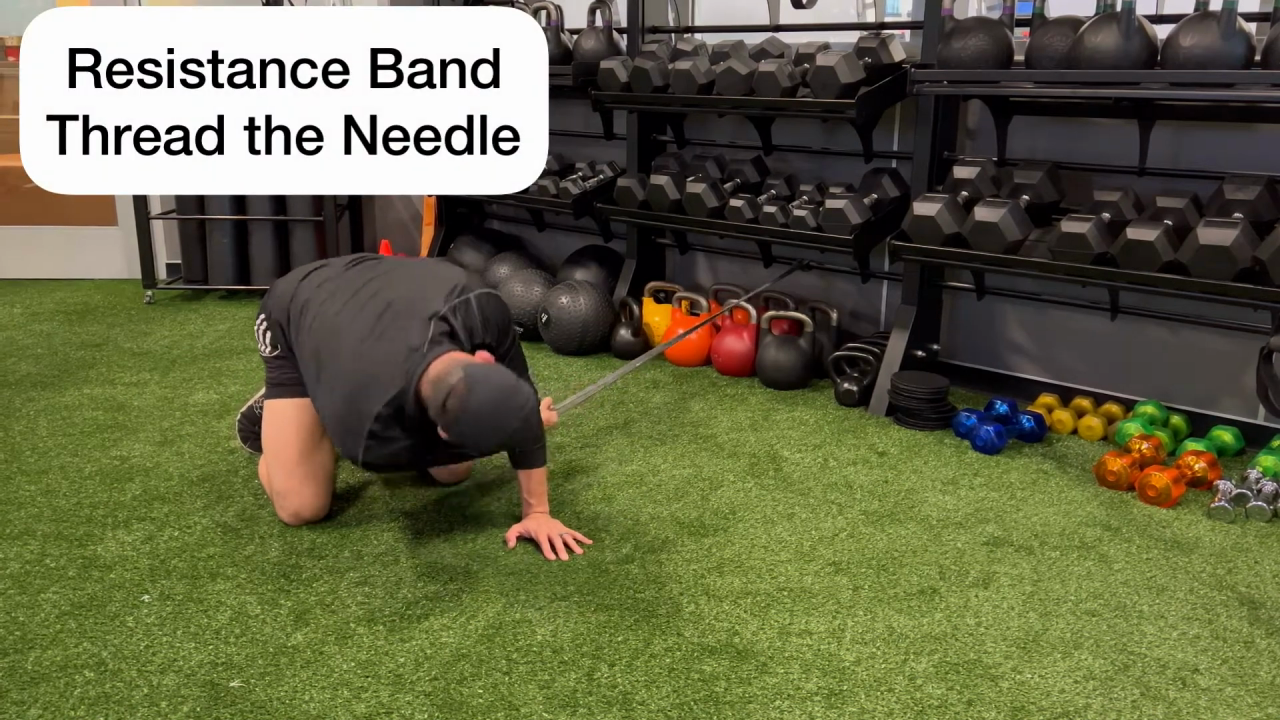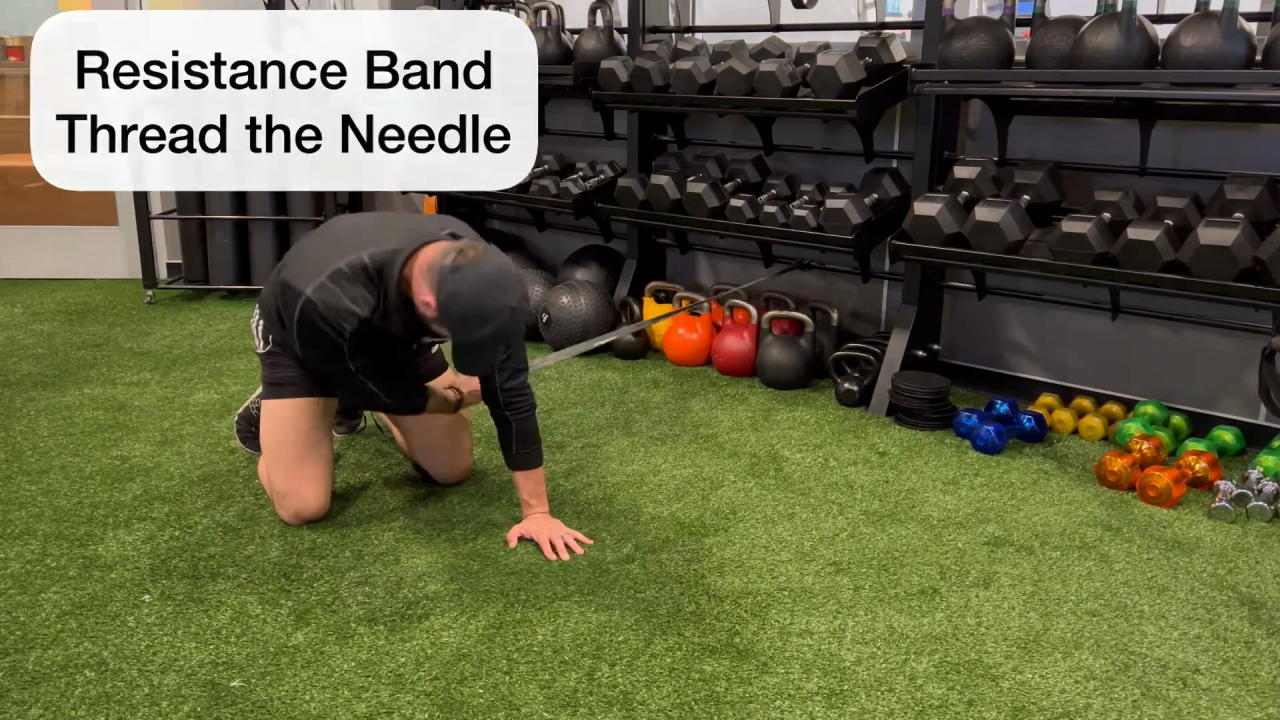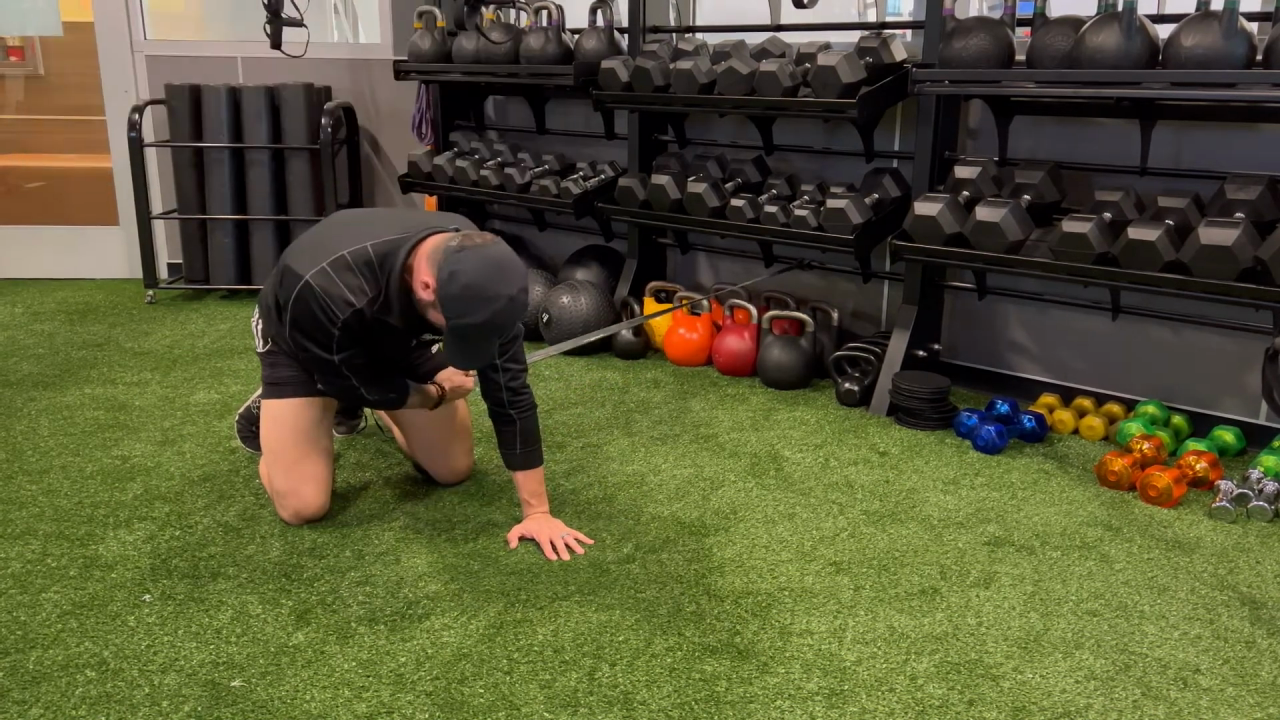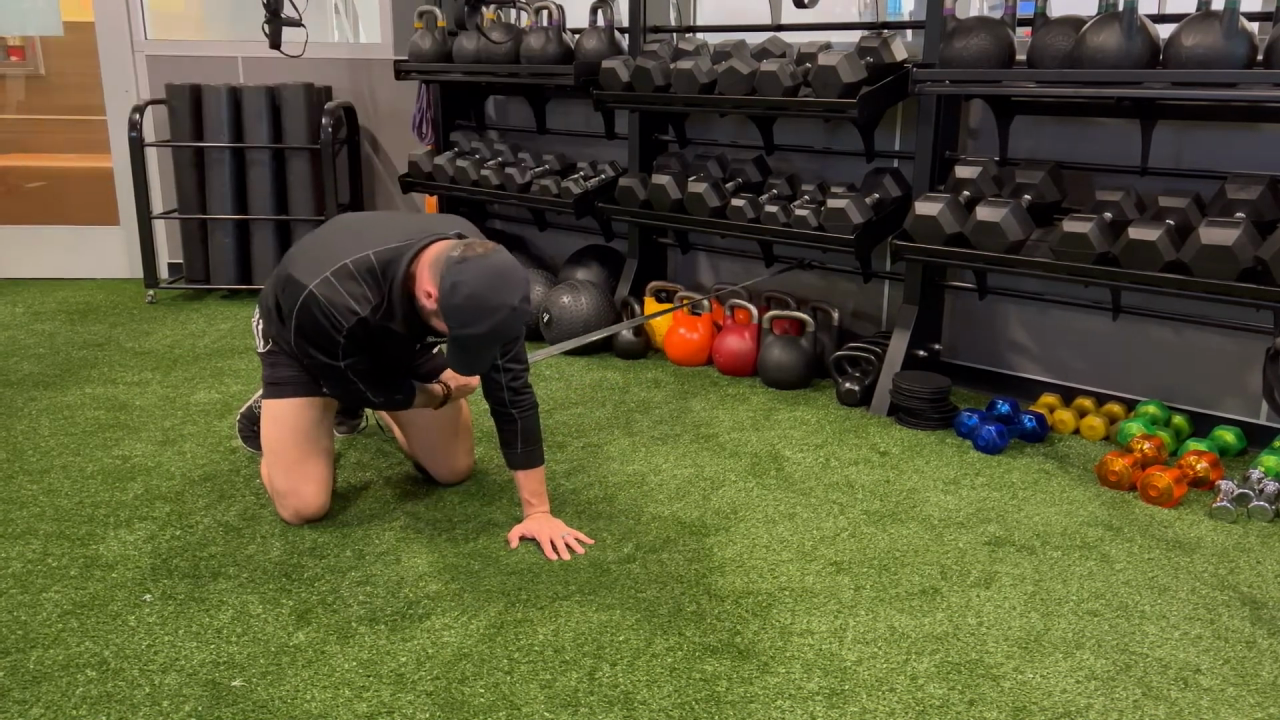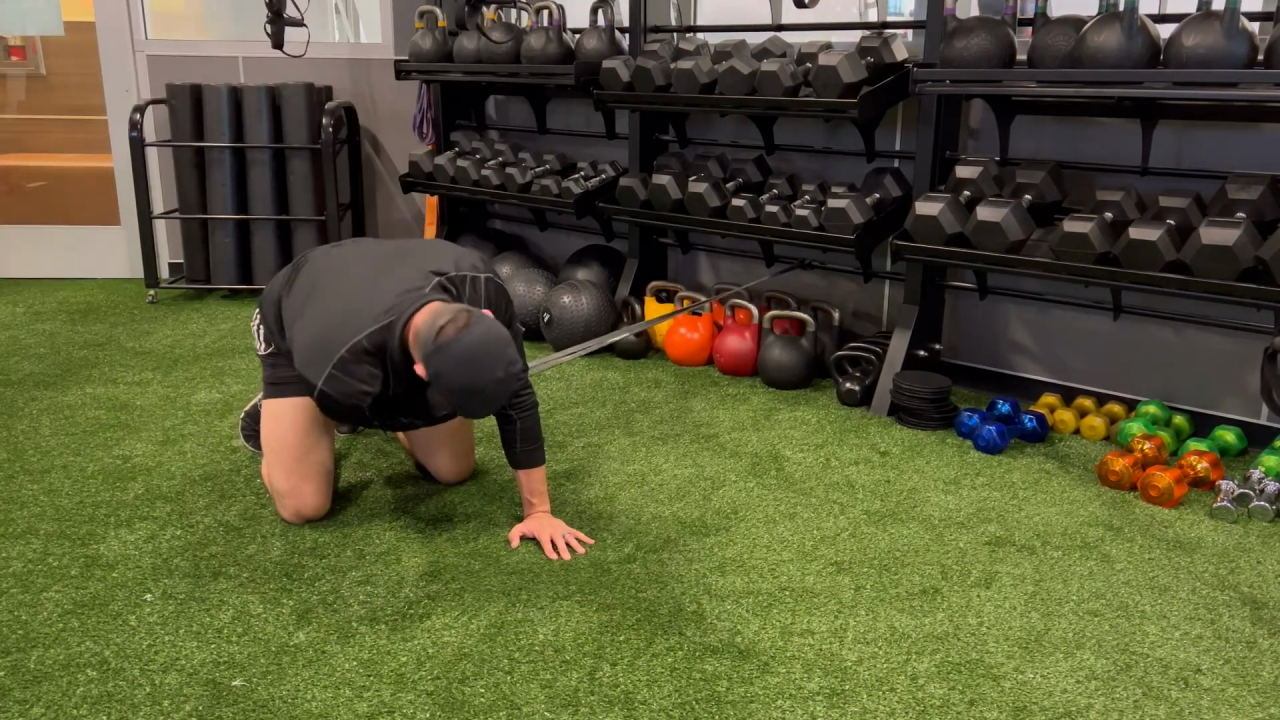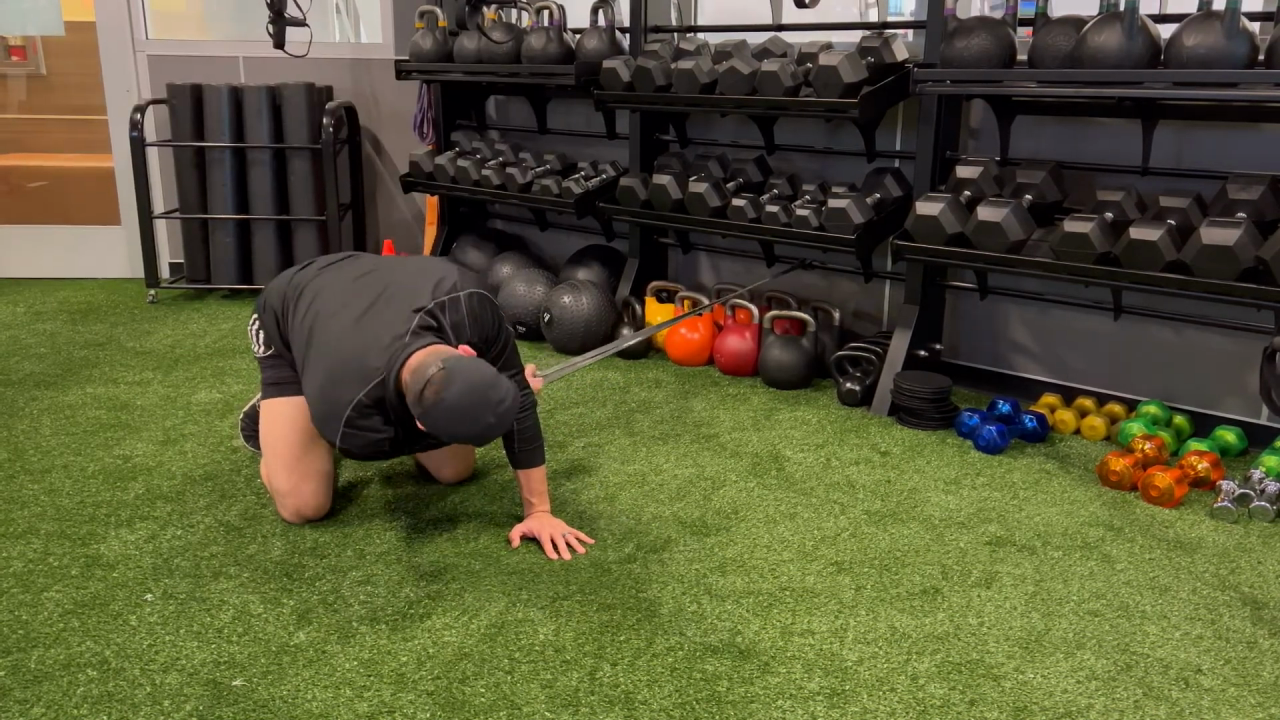
dt=0.5s
person 1, frame 1
left shoulder: (478, 307)
left elbow: (518, 404)
left wrist: (537, 511)
right wrist: (534, 421)
left knee: (455, 471)
right knee: (301, 508)
right ankle: (271, 410)
person 1, frame 2
left shoulder: (478, 274)
right shoulder: (331, 300)
left elbow: (508, 386)
right elbow: (375, 389)
left wrist: (537, 511)
right wrist: (455, 398)
right hip: (300, 341)
left knee: (454, 471)
right knee: (302, 507)
left ankle: (350, 405)
right ankle: (269, 410)
person 1, frame 3
left shoulder: (479, 272)
right shoulder: (330, 288)
left elbow: (508, 384)
right elbow: (357, 384)
left wrist: (537, 510)
right wrist: (439, 394)
right hip: (301, 344)
left knee: (455, 470)
right knee: (303, 506)
left ankle: (351, 408)
right ankle: (270, 410)
person 1, frame 4
left shoulder: (482, 270)
right shoulder: (333, 299)
left elbow: (511, 385)
right elbow: (361, 387)
left wrist: (537, 510)
right wrist: (441, 393)
right hip: (299, 340)
left knee: (454, 470)
right knee: (303, 506)
left ankle: (349, 408)
right ankle: (270, 409)
person 1, frame 5
left shoulder: (481, 288)
right shoulder: (338, 377)
left elbow: (516, 395)
right elbow: (408, 411)
left wrist: (539, 511)
right hip: (293, 336)
left knee: (455, 471)
right knee: (303, 507)
left ankle: (365, 407)
right ankle: (273, 410)
person 1, frame 6
left shoulder: (467, 305)
right shoulder: (350, 419)
left elbow: (514, 397)
left wrist: (539, 511)
right wrist: (520, 385)
left knee: (456, 470)
right knee: (303, 507)
right ankle: (271, 411)
